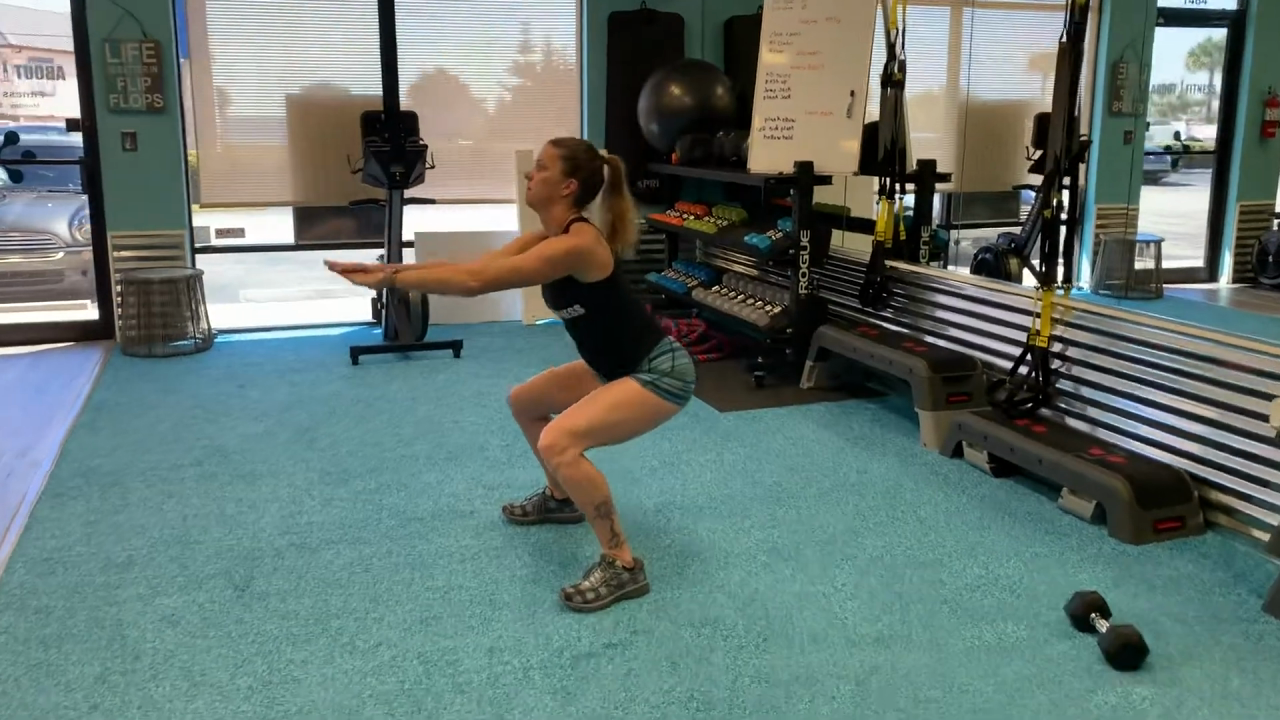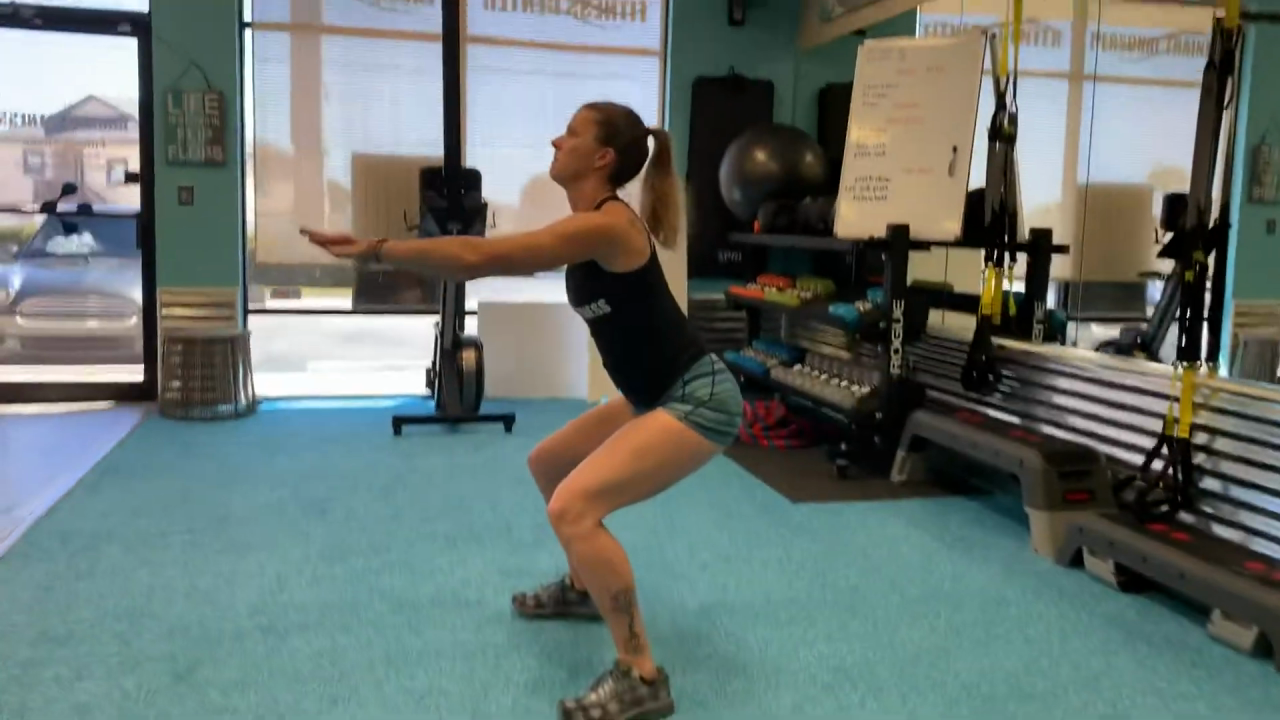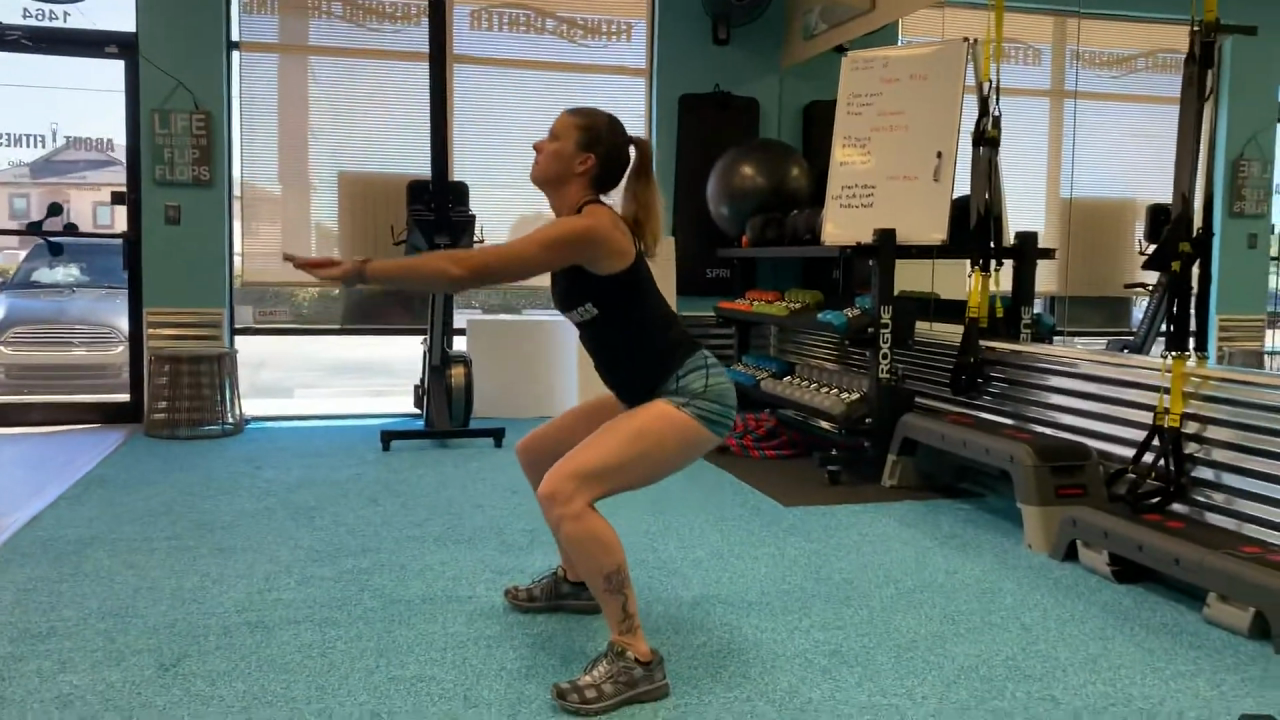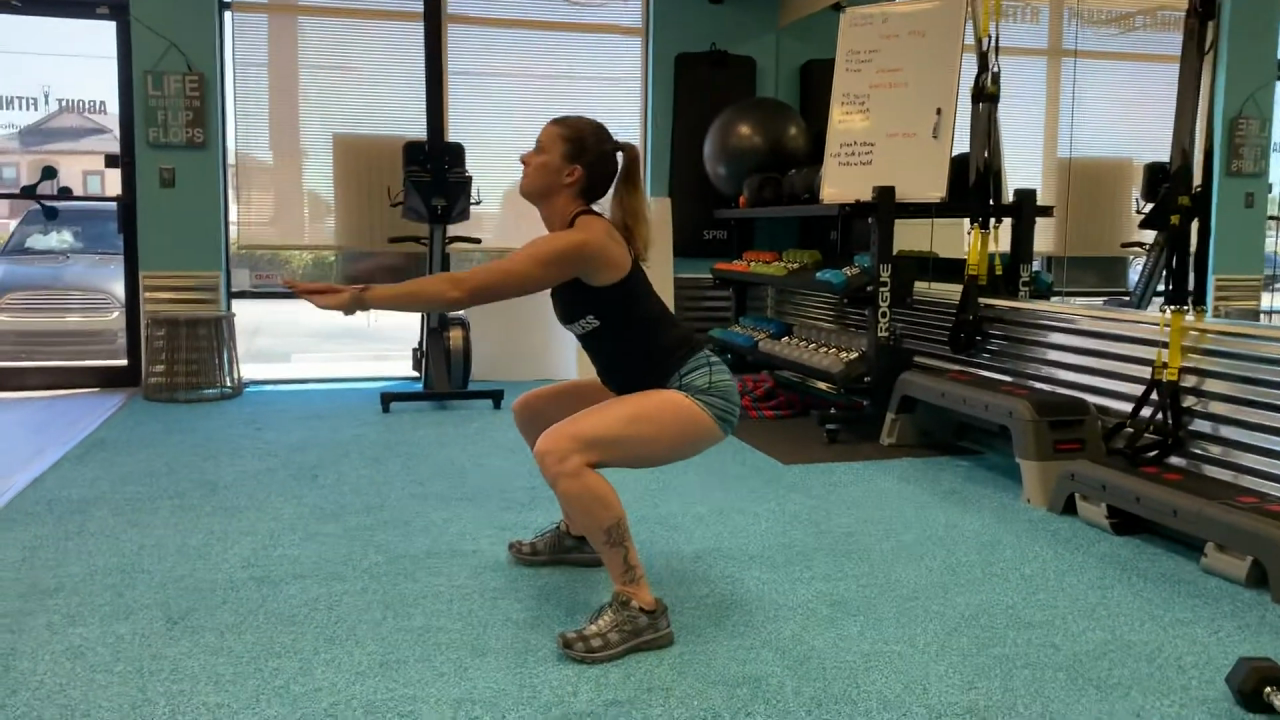
dt=1s
person 1, frame 1
left shoulder: (576, 245)
right shoulder: (549, 238)
left elbow: (476, 281)
right elbow: (471, 266)
left wrist: (387, 280)
right wrist: (387, 271)
left hip: (661, 374)
right hip: (619, 368)
left knee: (559, 442)
right knee: (524, 402)
left ankle: (622, 565)
right ankle: (561, 498)
person 1, frame 2
left shoulder: (606, 226)
right shoulder: (590, 226)
left elbow: (480, 257)
right elbow: (491, 257)
left wrist: (375, 249)
right wrist: (380, 249)
left hip: (699, 399)
right hip: (659, 397)
left knee: (572, 507)
right knee: (547, 464)
right ankle: (583, 587)
person 1, frame 3
left shoulder: (589, 228)
right shoulder: (578, 227)
left elbow: (466, 269)
right elbow: (477, 268)
left wrist: (358, 270)
right wrist: (366, 268)
left hip: (694, 393)
right hip: (654, 391)
left knee: (563, 489)
right knee: (535, 454)
left ankle: (635, 660)
right ankle: (575, 579)
person 1, frame 4
left shoulder: (583, 241)
right shoulder: (572, 236)
left elbow: (462, 290)
right elbow: (472, 285)
left wrist: (358, 299)
right wrist: (365, 293)
left hip: (700, 391)
right hip: (655, 385)
left knee: (560, 449)
right knee: (532, 412)
left ankle: (640, 609)
right ankle: (579, 535)
